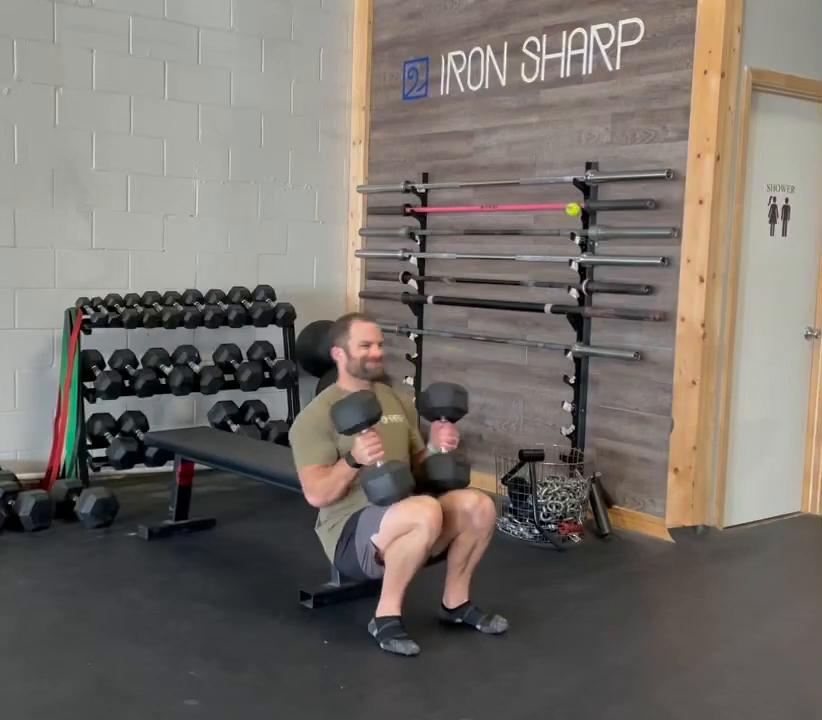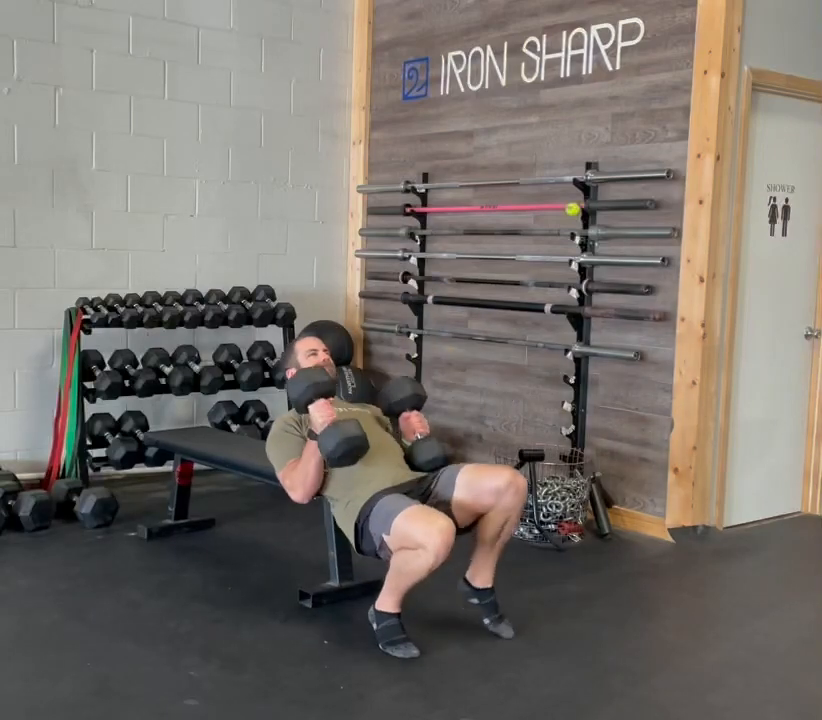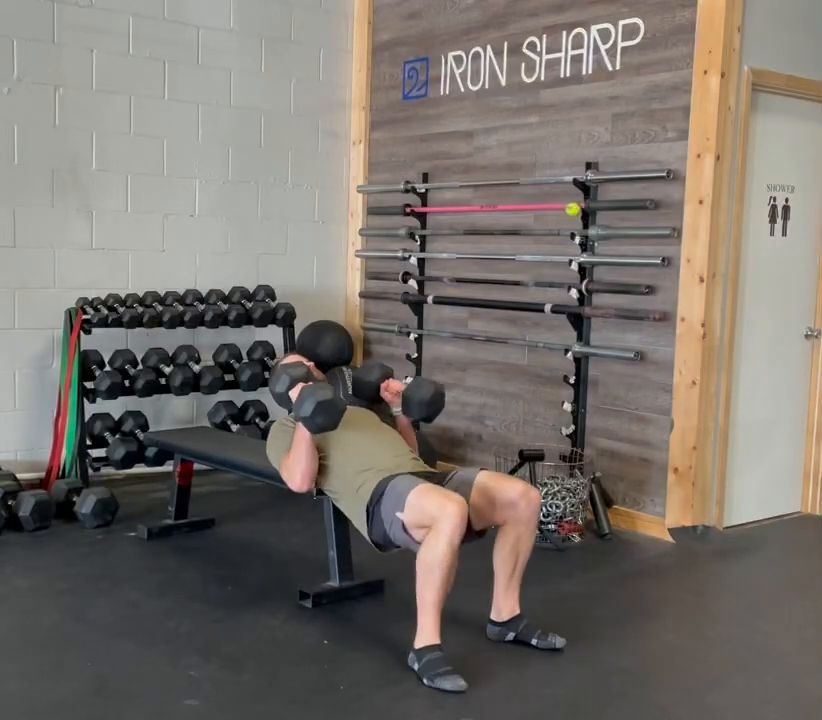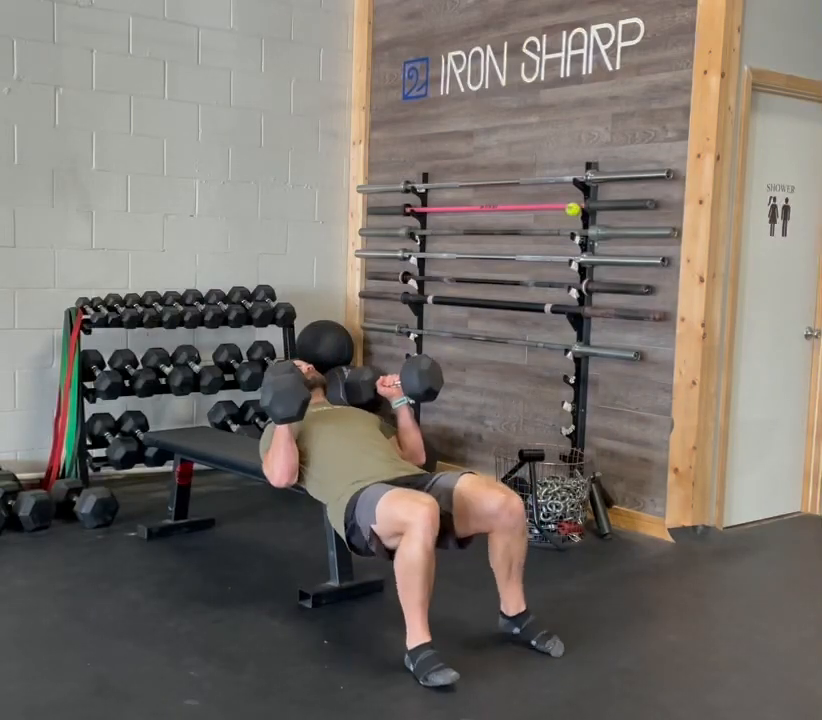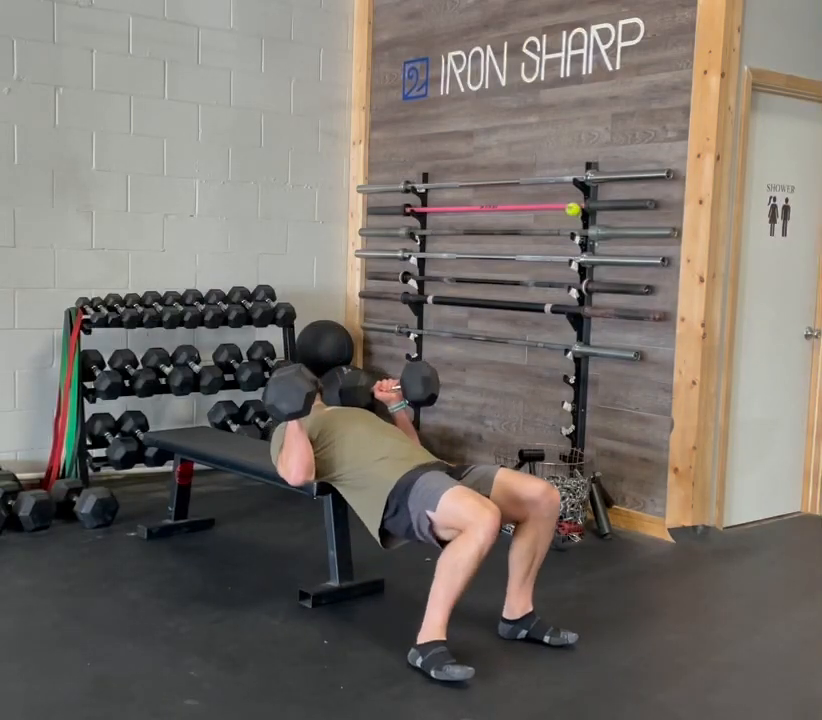
dt=0.5s
person 1, frame 1
left shoulder: (401, 402)
right shoulder: (317, 417)
left elbow: (417, 470)
right elbow: (317, 495)
left wrist: (437, 449)
right wrist: (354, 460)
left hip: (404, 518)
right hip: (352, 530)
left knee: (478, 507)
right knee: (426, 512)
left ankle: (456, 603)
right ankle: (386, 616)
person 1, frame 2
left shoulder: (366, 409)
right shoulder: (288, 426)
right elbow: (300, 492)
left wrist: (412, 437)
right wrist: (317, 434)
left hip: (419, 485)
right hip: (369, 505)
left knee: (510, 485)
right knee: (438, 534)
left ankle: (479, 583)
right ankle: (386, 609)
person 1, frame 3
left shoulder: (359, 412)
right shoulder: (287, 427)
right elbow: (300, 481)
left wrist: (399, 408)
left hip: (424, 477)
right hip: (379, 493)
left knee: (523, 498)
right knee: (451, 511)
left ankle: (505, 617)
right ankle: (426, 645)
person 1, frame 4
left shoulder: (361, 414)
right shoulder: (281, 429)
left elbow: (415, 456)
right elbow: (282, 477)
left wrist: (400, 401)
left hip: (415, 481)
right hip: (364, 498)
left knee: (505, 505)
right knee: (421, 514)
left ankle: (514, 612)
right ankle: (418, 646)
person 1, frame 5
left shoulder: (354, 413)
right shoulder: (289, 430)
right elbow: (299, 474)
left wrist: (397, 404)
left hip: (434, 471)
right hip: (398, 488)
left knee: (544, 498)
right knee: (483, 519)
left ankle: (517, 615)
right ankle: (428, 642)
